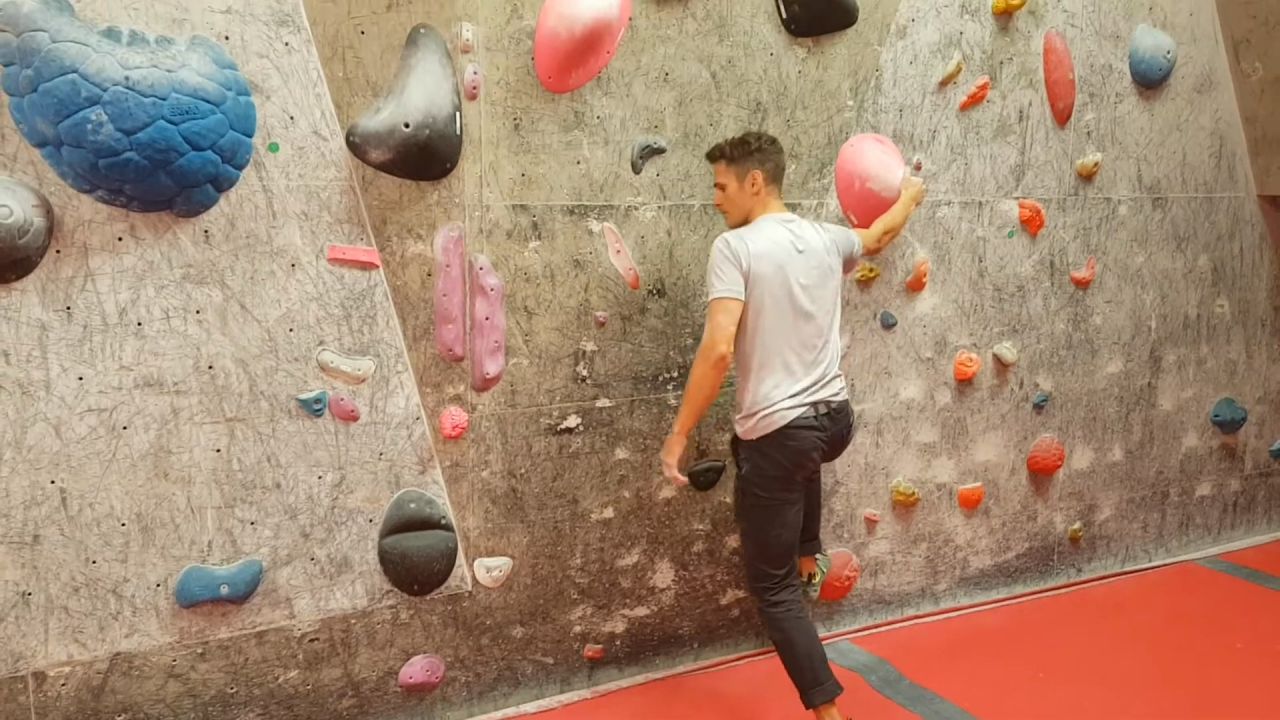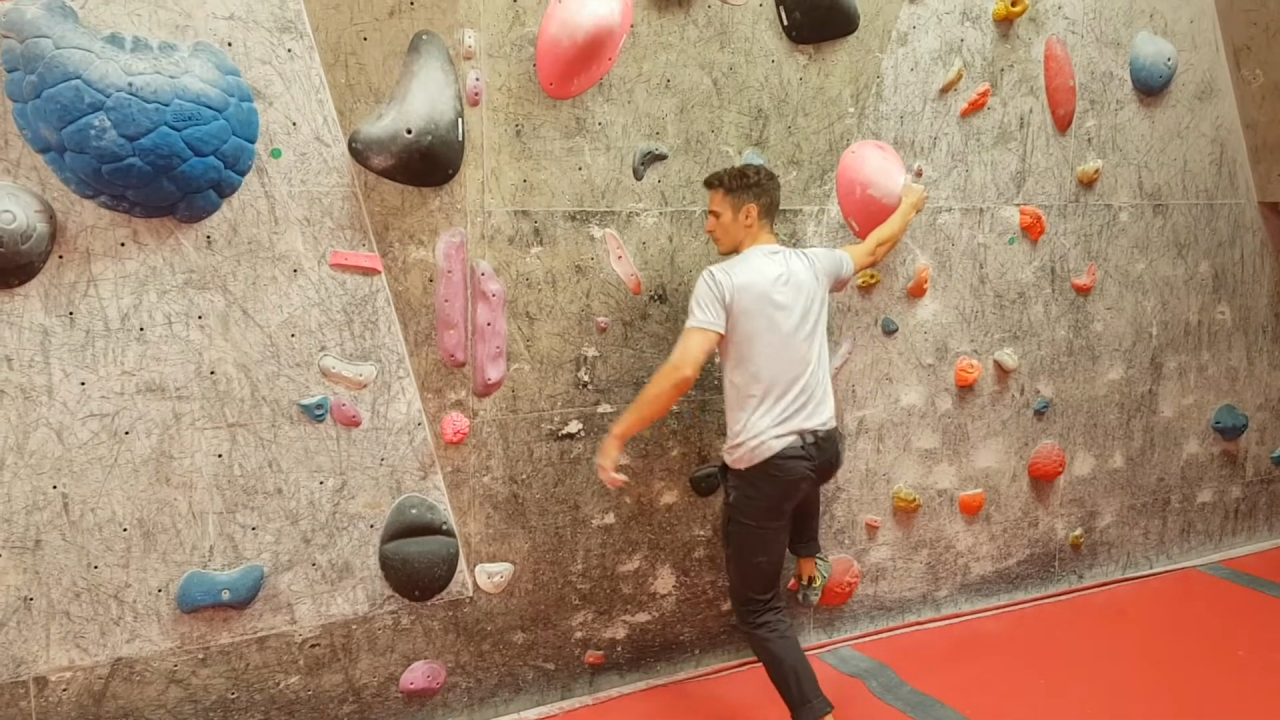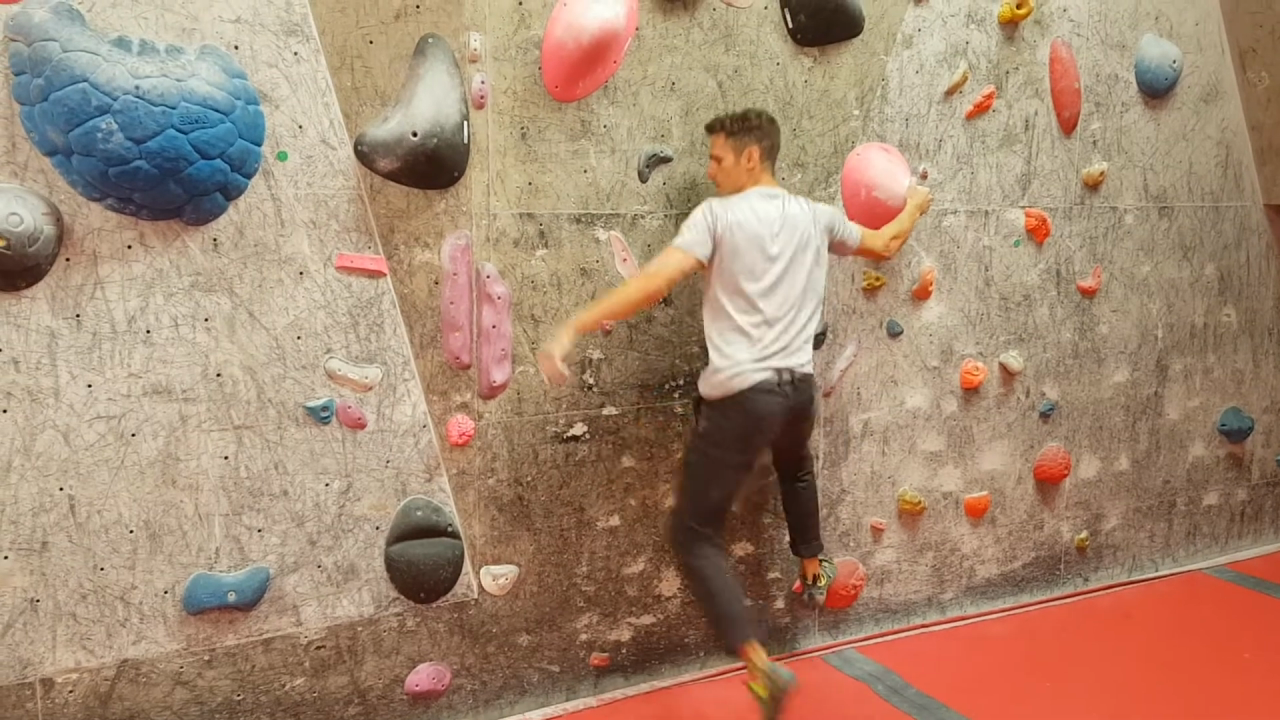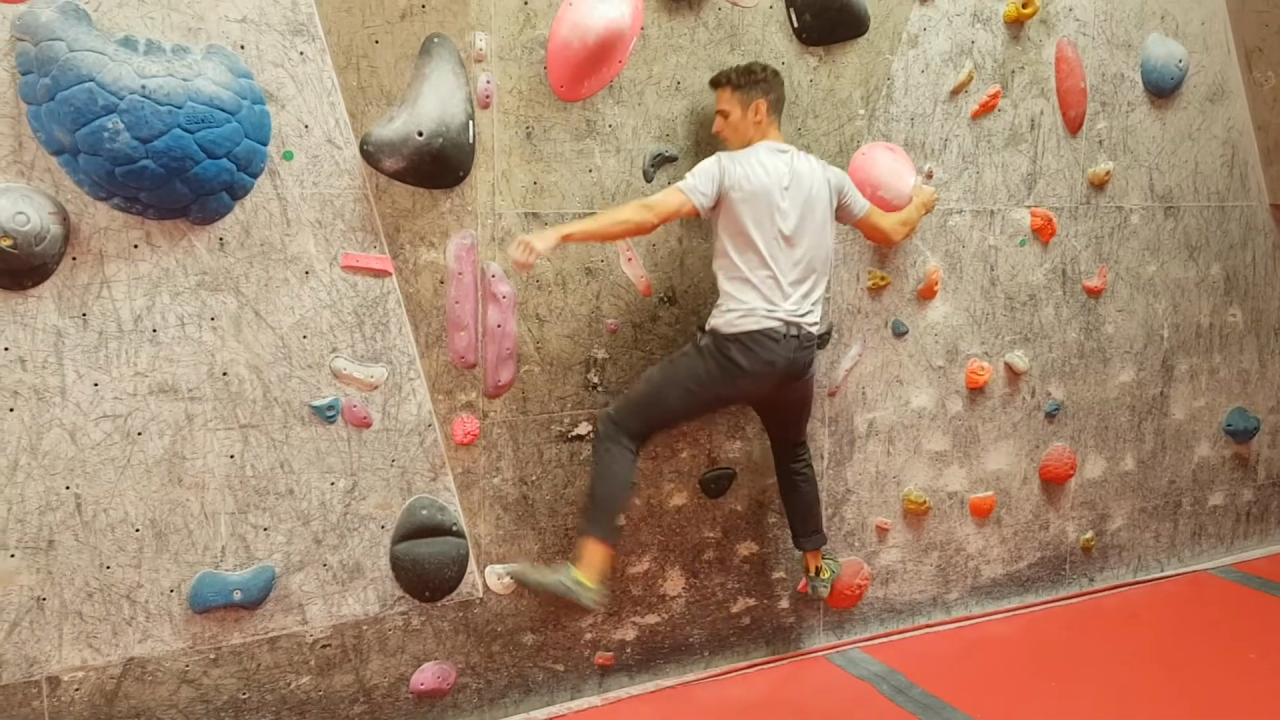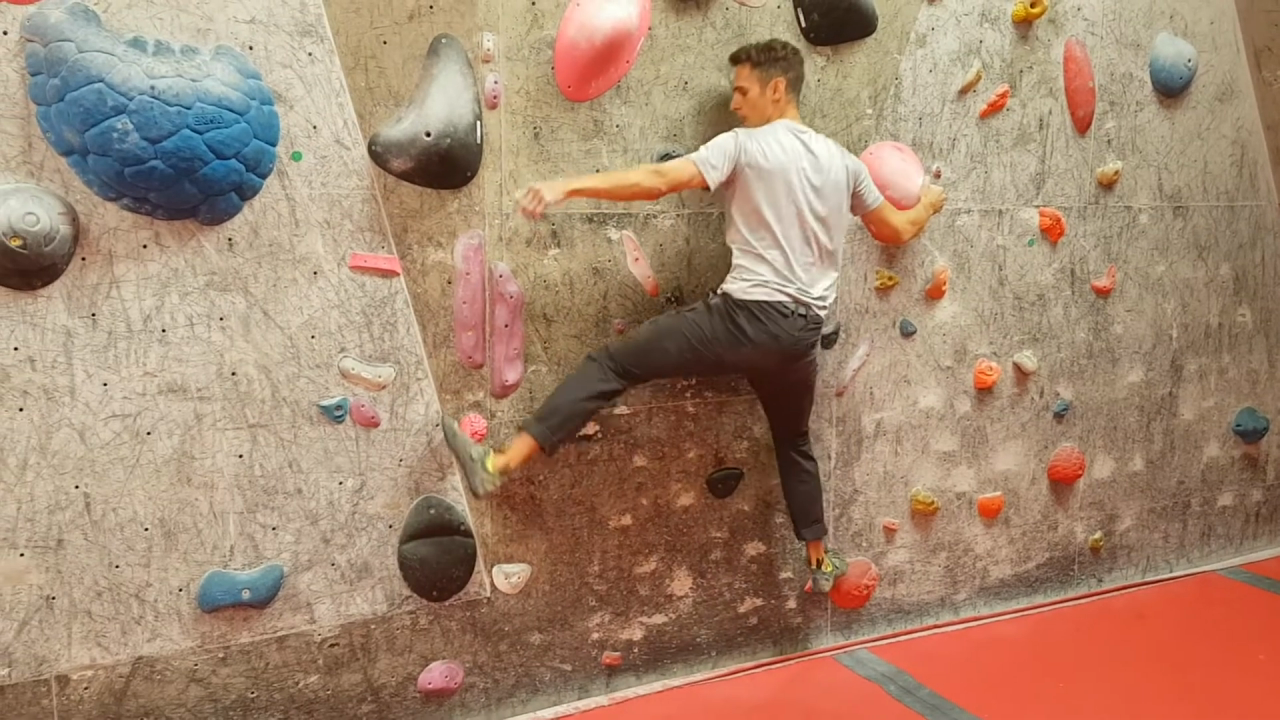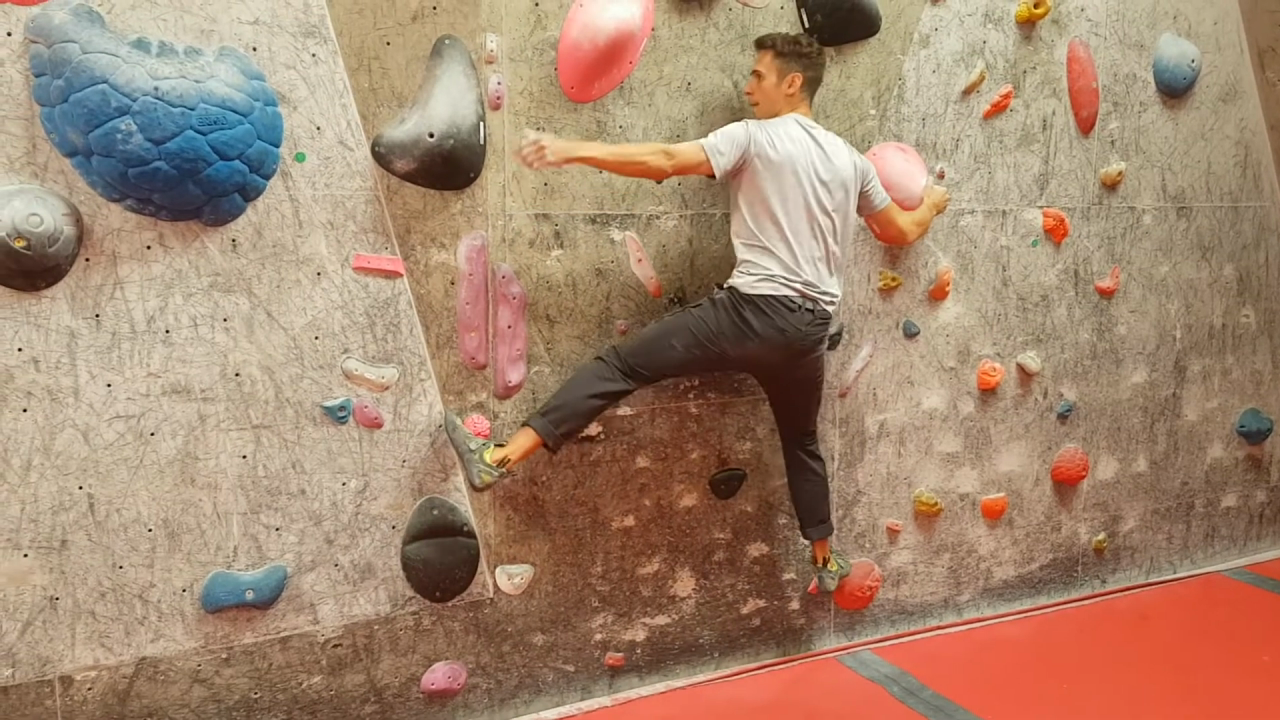
dt=0.2s
person 1, frame 1
left shoulder: (734, 247)
right shoulder: (824, 238)
left elbow: (719, 346)
right elbow: (878, 235)
left wrist: (679, 435)
right wrist: (909, 197)
left hip: (775, 433)
right hip: (836, 419)
left knee: (772, 588)
right ankle: (809, 558)
person 1, frame 2
left shoulder: (724, 280)
right shoulder: (815, 265)
left elbow: (682, 370)
right elbow: (874, 248)
left wrist: (616, 436)
right wrist: (909, 206)
left hip: (764, 460)
right hip: (825, 446)
left knee: (758, 610)
right ankle: (811, 566)
person 1, frame 3
left shoulder: (718, 215)
right shoulder: (814, 215)
left elbow: (655, 280)
right elbow: (882, 245)
left wrist: (572, 327)
right wrist: (914, 208)
left hip: (738, 400)
right hip: (797, 391)
left knee: (693, 538)
right knee: (793, 464)
left ankle: (762, 666)
right ankle: (813, 570)
person 1, frame 4
left shoulder: (728, 169)
right shoulder: (825, 176)
left elbow: (651, 212)
right elbow: (886, 230)
left wrist: (563, 232)
right wrist: (919, 206)
left hip: (740, 345)
right hip: (797, 349)
left knee: (619, 429)
right knee: (793, 453)
left ankle: (589, 571)
right ankle: (819, 570)
person 1, frame 5
left shoulder: (744, 146)
right shoulder: (843, 162)
left elbow: (657, 182)
right elbow: (898, 230)
left wrist: (567, 186)
right wrist: (927, 206)
left hip: (745, 316)
right hip: (801, 331)
left knee: (610, 363)
right knee: (794, 443)
left ankle: (499, 464)
right ankle: (821, 561)
person 1, frame 6
left shoulder: (754, 137)
right shoulder: (851, 160)
left elbow: (662, 163)
right elbow: (903, 232)
left wrist: (571, 150)
right wrist: (931, 205)
left hip: (752, 311)
right hip: (809, 326)
left knee: (620, 365)
right knee: (802, 441)
left ankle: (498, 457)
right ankle: (826, 560)
